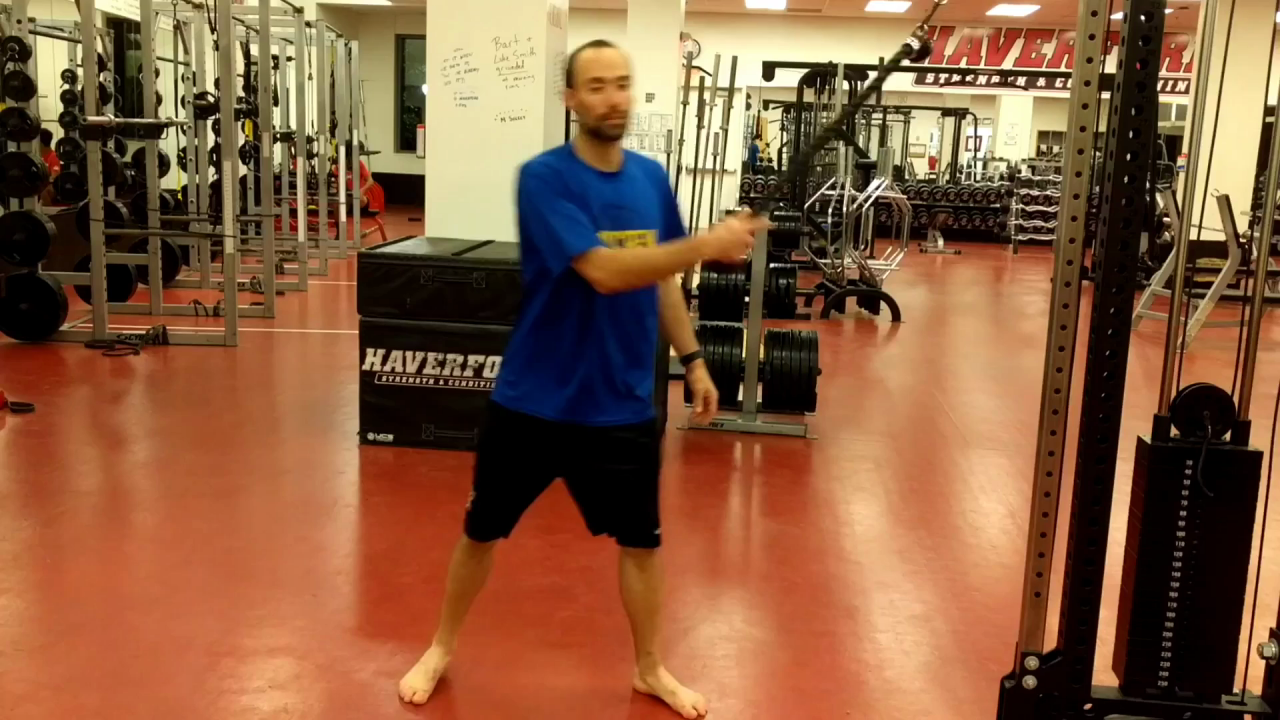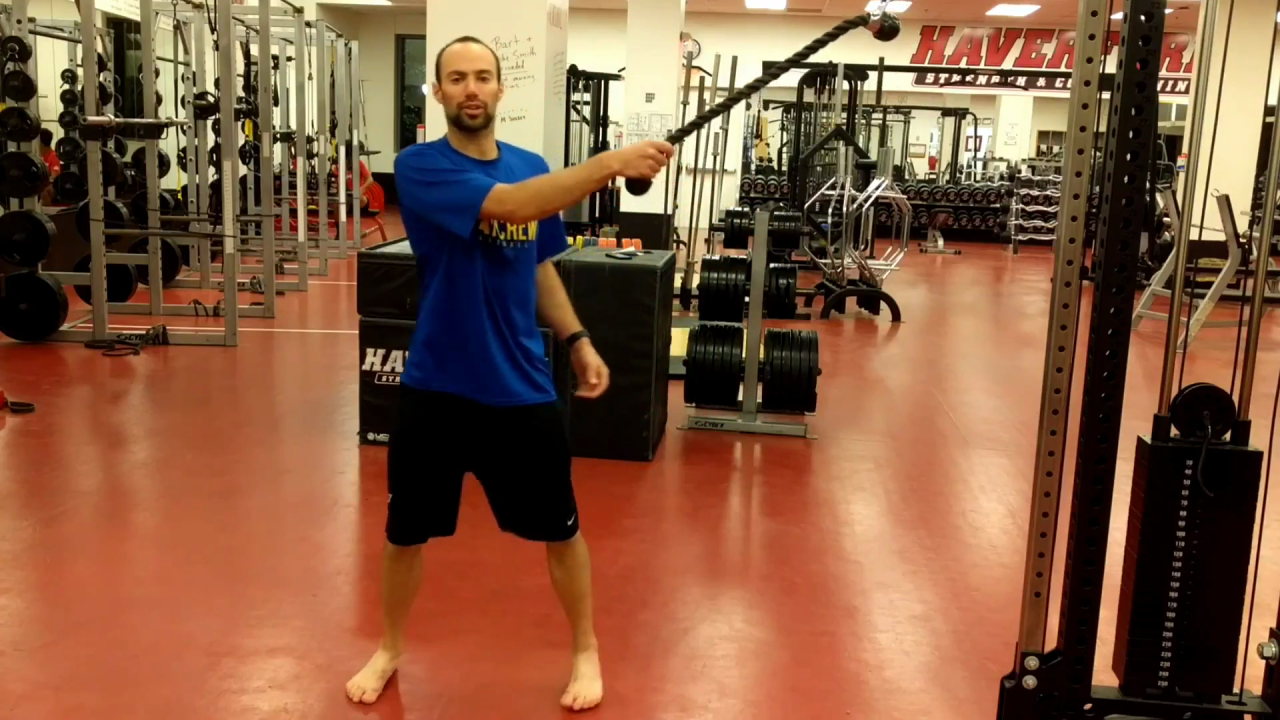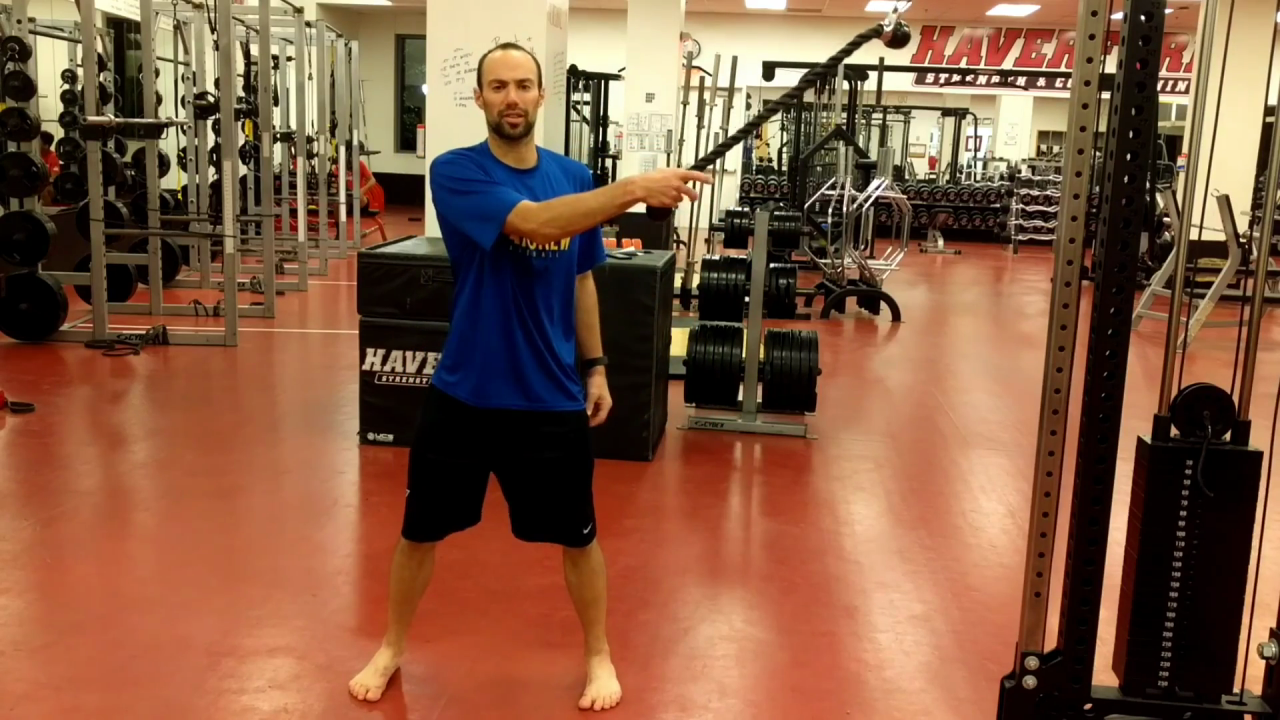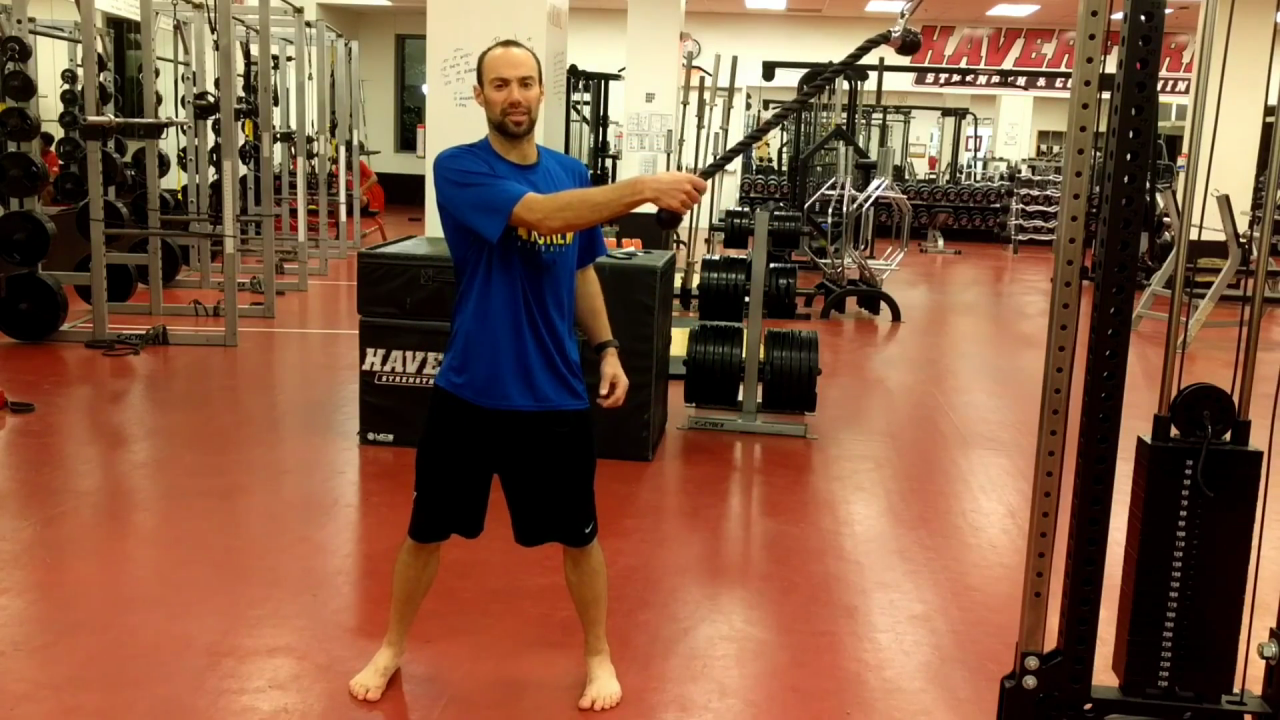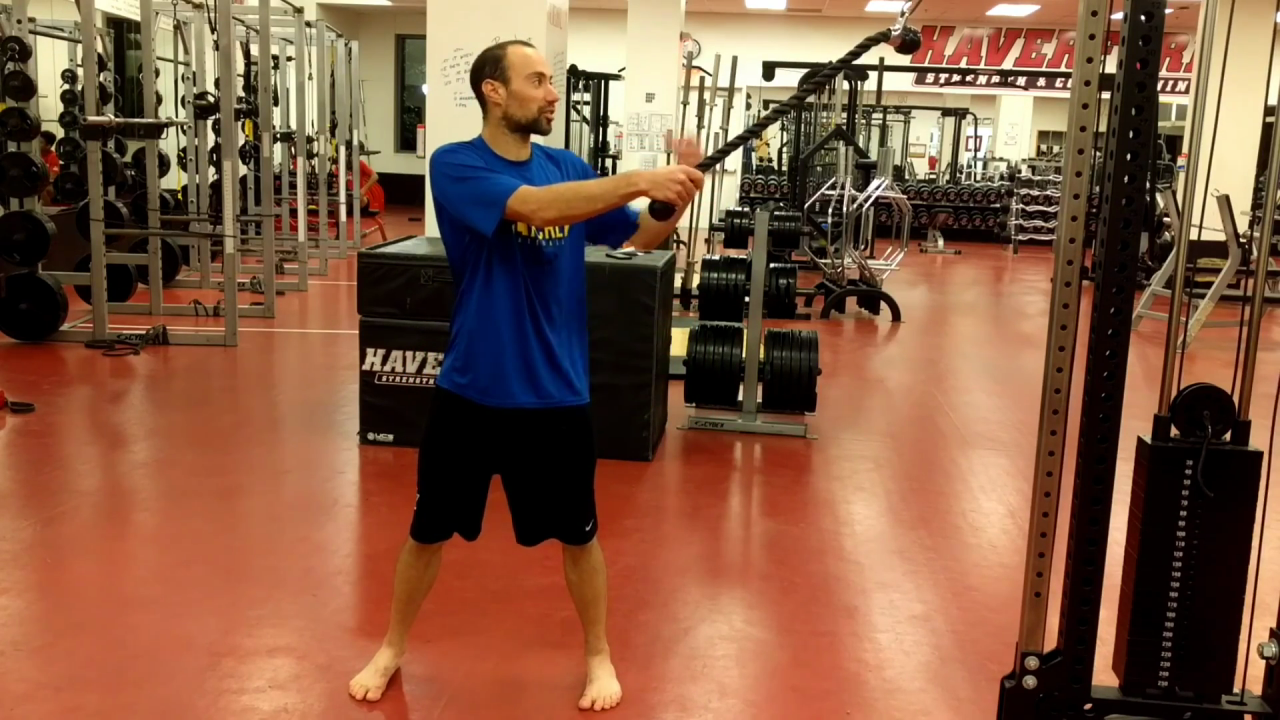
dt=1s
person 1, frame 1
left shoulder: (653, 179)
right shoulder: (542, 178)
right elbow: (602, 271)
left wrist: (693, 360)
right wrist: (707, 245)
left hip: (621, 404)
right hip: (531, 398)
left knee: (641, 539)
right knee: (482, 532)
right ankle: (441, 650)
person 1, frame 2
left shoulder: (532, 166)
right shoulder: (420, 166)
right elbow: (510, 204)
left wrist: (577, 340)
right wrist: (612, 163)
left hip: (523, 388)
right hip: (438, 387)
left knee: (560, 528)
right knee: (405, 532)
left ankle: (586, 652)
right ankle: (389, 650)
person 1, frame 3
left shoulder: (573, 177)
right shoulder: (456, 172)
right elbow: (533, 223)
left wrist: (595, 367)
right wrist: (637, 188)
left hip: (551, 398)
right hip: (463, 393)
left knee: (577, 536)
right knee: (420, 530)
left ankle: (598, 655)
right ankle: (390, 649)
person 1, frame 4
left shoulder: (571, 173)
right shoulder: (458, 168)
right elbow: (538, 213)
left wrist: (606, 349)
right wrist: (644, 188)
left hip: (555, 395)
right hip: (468, 392)
left knee: (579, 535)
right knee: (427, 531)
left ankle: (598, 655)
right ankle: (391, 649)
person 1, frame 5
left shoulder: (569, 167)
right shoulder: (455, 164)
left elbow: (642, 234)
right elbow: (534, 207)
left wrist: (680, 182)
right wrist: (639, 179)
left hip: (557, 393)
right hip: (473, 391)
left knee: (579, 534)
right knee: (430, 531)
left ankle: (599, 656)
right ankle: (391, 650)
